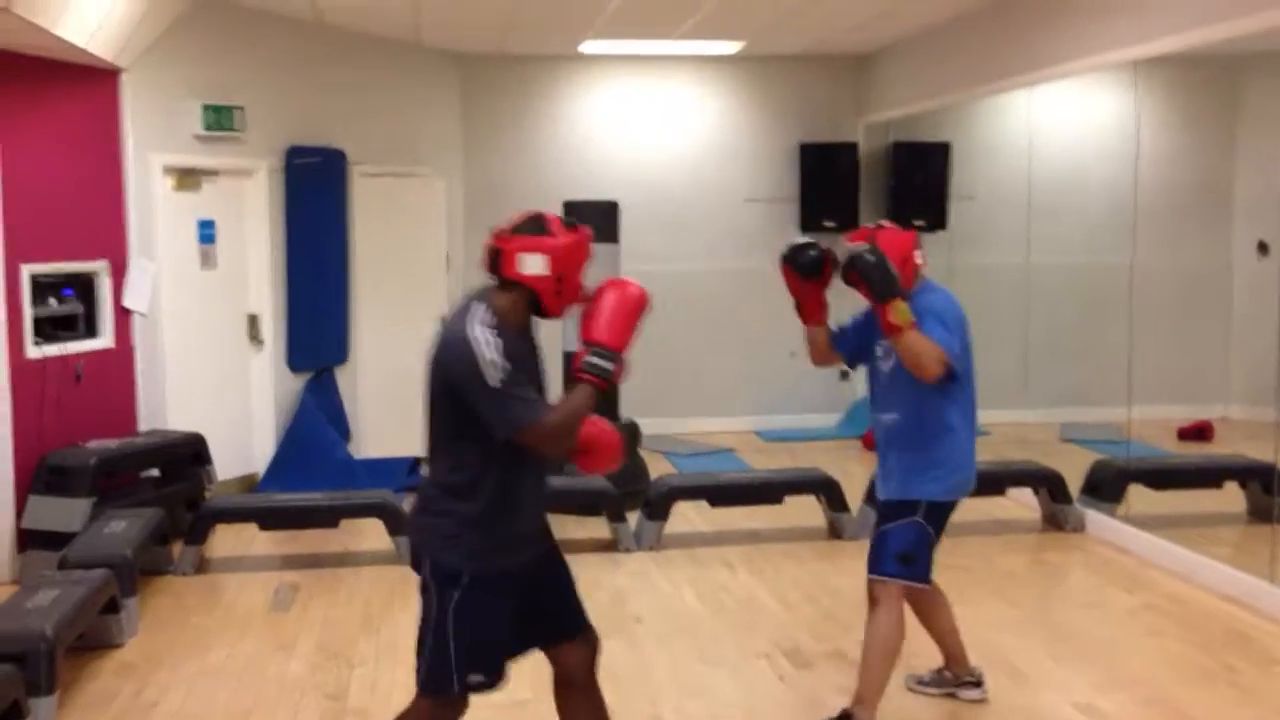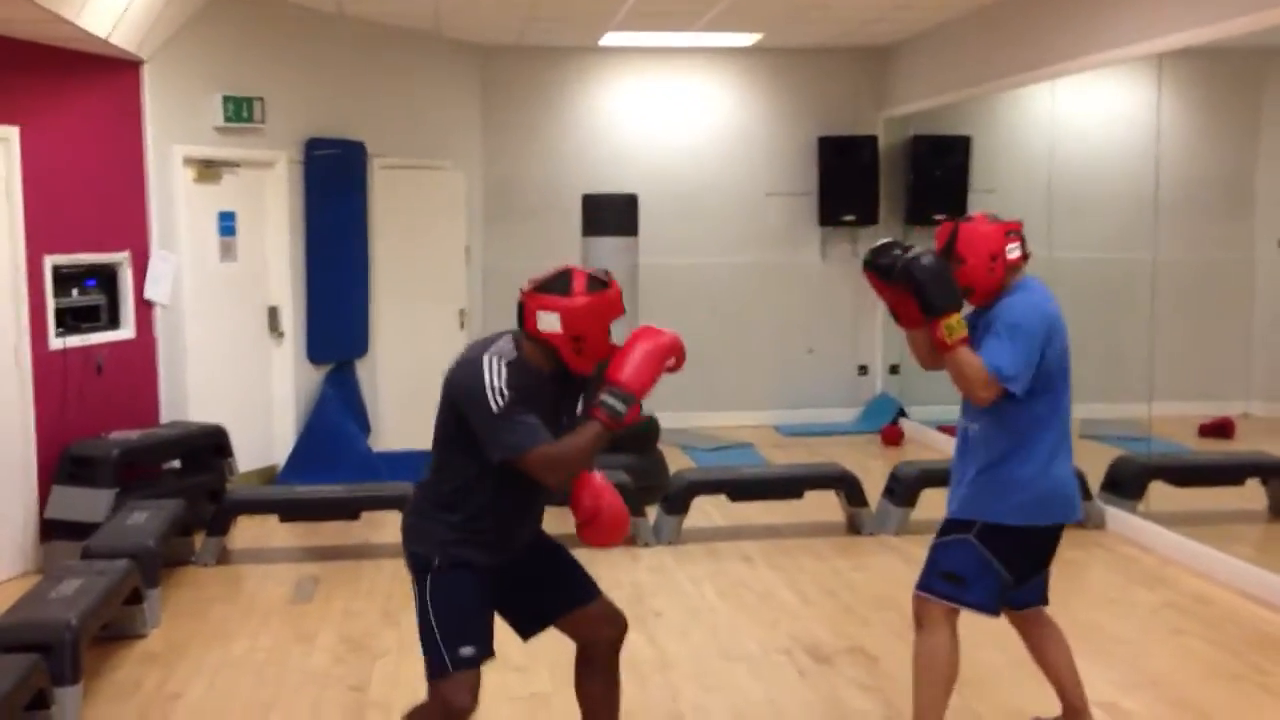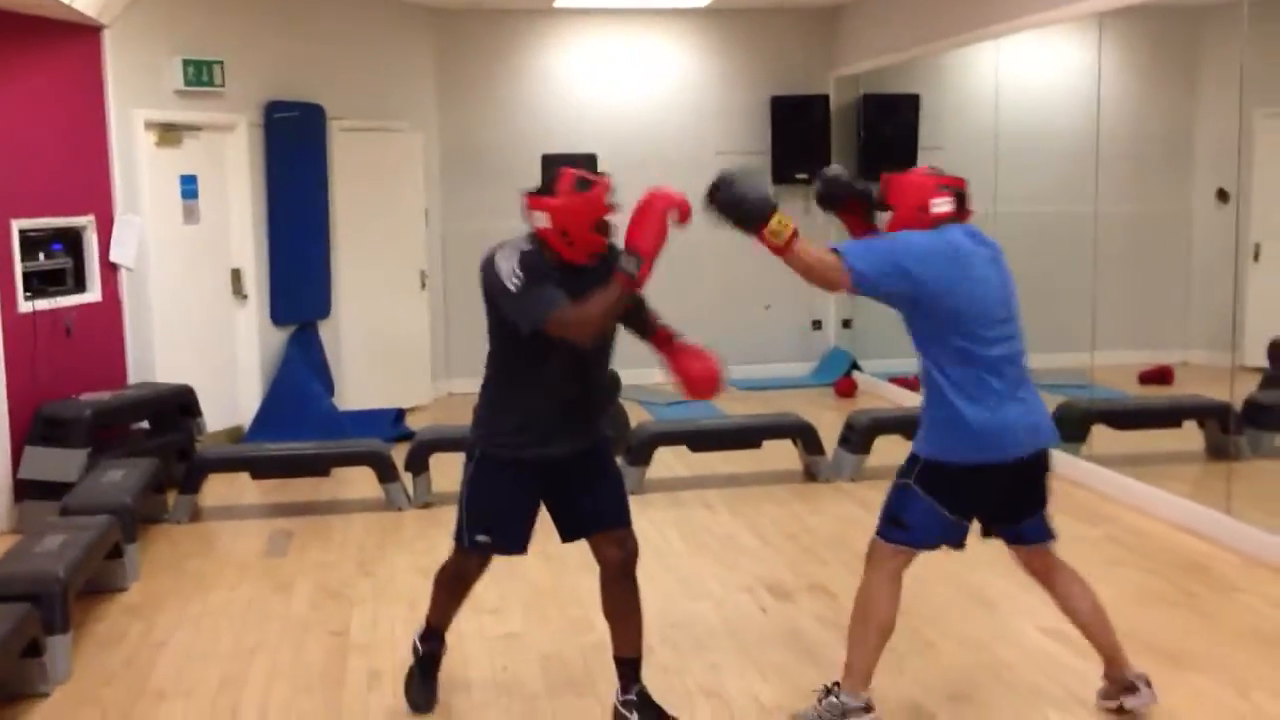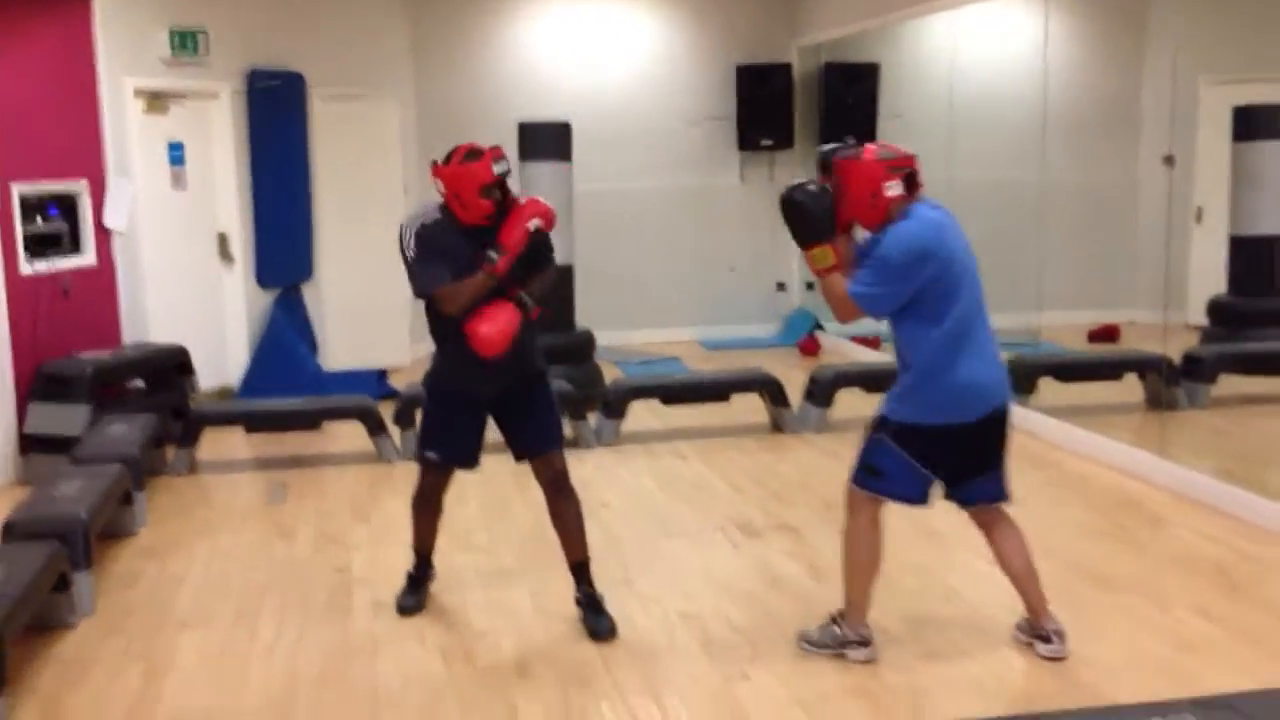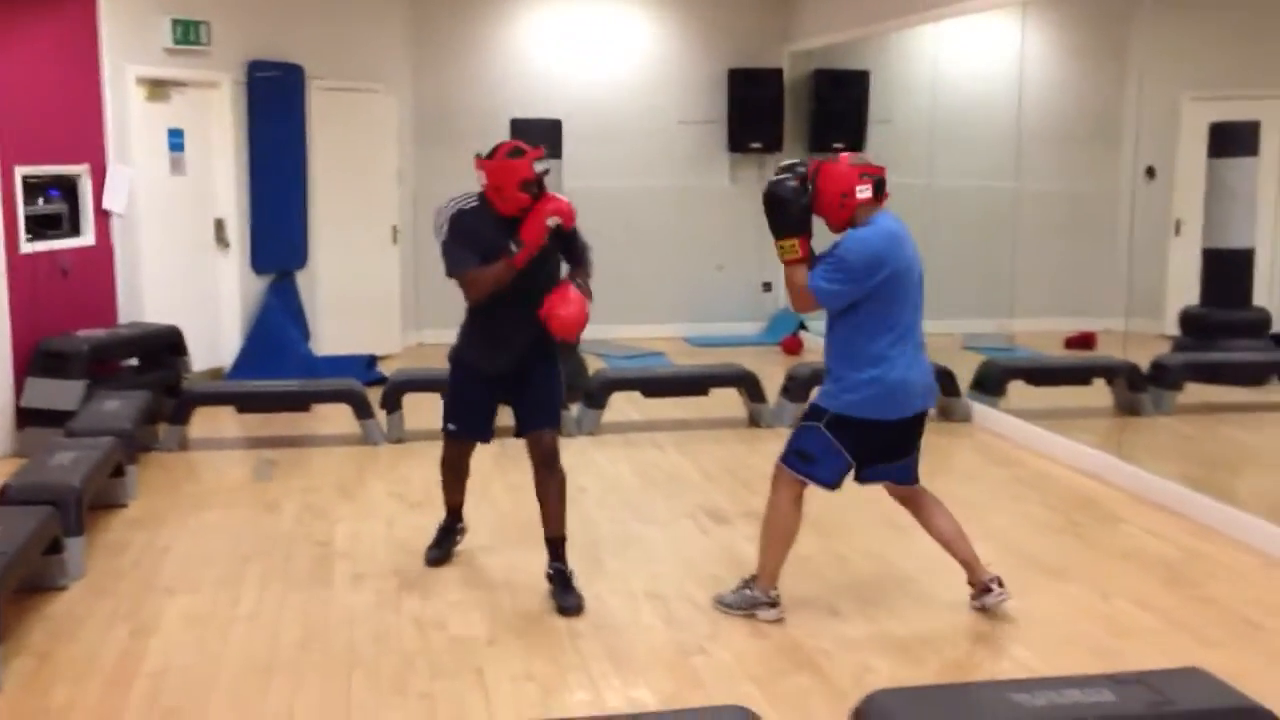
dt=1s
person 1, frame 1
left shoulder: (935, 306)
right shoulder: (880, 315)
left elbow: (929, 367)
right elbow: (824, 354)
left wrist: (890, 302)
right wrist: (809, 298)
left hip: (929, 473)
right hip: (903, 470)
left knee: (884, 590)
right knee: (912, 578)
right ankle: (961, 672)
person 1, frame 2
left shoulder: (1024, 309)
right shoulder: (1004, 305)
left elbow: (982, 387)
right elbow: (933, 358)
left wrist: (945, 315)
right wrist: (904, 301)
left hip: (1007, 495)
right hip: (1034, 491)
left knee: (933, 608)
right knee: (1025, 610)
person 1, frame 3
left shoulder: (917, 251)
right shoulder: (979, 248)
left elbow: (830, 274)
right elbow: (888, 267)
left wrist: (768, 223)
right wrist: (856, 217)
left hip: (959, 443)
right hip: (1021, 436)
left knee: (886, 559)
right knee: (1041, 558)
person 1, frame 4
left shoulder: (909, 240)
right shoulder: (926, 221)
left elbow: (847, 307)
right elbow: (861, 271)
left wrist: (815, 243)
right wrist: (833, 228)
left hip: (931, 399)
right hip: (982, 393)
left knee: (863, 501)
right knee: (987, 510)
left ankle: (853, 629)
right ankle: (1044, 625)
person 1, frame 5
left shoulder: (867, 244)
right shoulder: (885, 232)
left elbow: (804, 299)
right elbow: (822, 278)
left wrist: (788, 235)
right wrist: (797, 233)
left hip: (862, 395)
right hip: (906, 391)
left knee: (787, 480)
right knee: (907, 489)
left ankle: (763, 592)
right ankle: (983, 580)
person 2, frame 1
left shoulder: (511, 320)
right shoulder: (473, 341)
right elbow: (549, 438)
left wrist: (578, 420)
right wrist: (600, 359)
left hip: (521, 535)
right hip: (465, 549)
left knee: (578, 656)
person 2, frame 2
left shoulder: (563, 367)
right shoulder: (486, 373)
right elbow: (550, 468)
left wrist: (584, 480)
right wrist: (621, 397)
left hip: (515, 539)
right hip: (451, 548)
left knee: (604, 629)
person 2, frame 3
left shoulder: (601, 256)
right shoulder: (511, 265)
left elbow: (630, 308)
right elbow: (580, 328)
left wrist: (674, 346)
right wrist: (637, 256)
left hip: (581, 440)
right hip: (509, 445)
left knee: (621, 556)
right knee: (469, 562)
right ankle: (428, 650)
person 2, frame 4
left shoulder: (515, 218)
right shoulder: (423, 233)
left elbow: (545, 270)
right elbow: (452, 304)
left wrist: (518, 302)
right wrist: (503, 253)
left hip: (519, 370)
right hip: (456, 379)
left knee: (555, 474)
right knee: (431, 481)
left ankle: (586, 592)
right ankle: (421, 571)
person 2, frame 5
left shoulder: (550, 214)
right shoulder: (460, 218)
left elbow: (579, 252)
right elbow: (476, 289)
left wrist: (577, 285)
right wrist: (524, 245)
left hip: (535, 354)
right hip: (478, 357)
left knee: (546, 451)
right knee: (456, 451)
left ankle: (558, 567)
right ankle: (452, 524)
